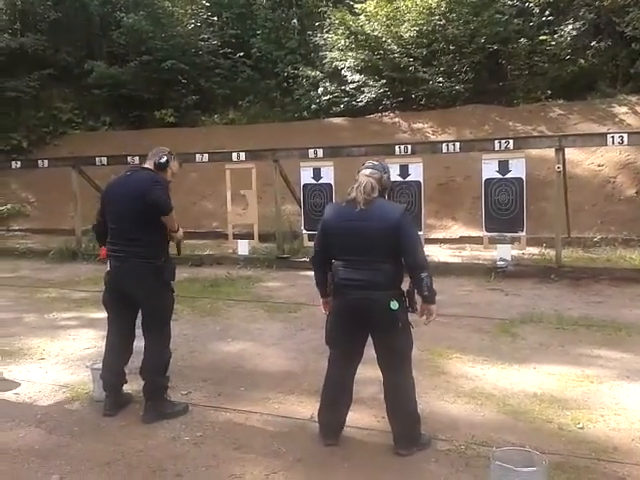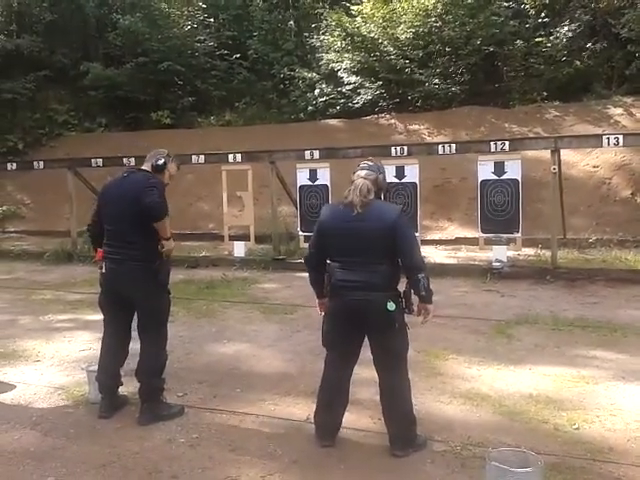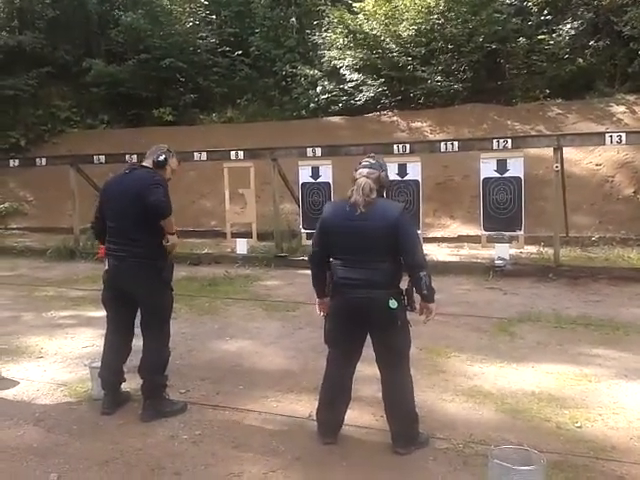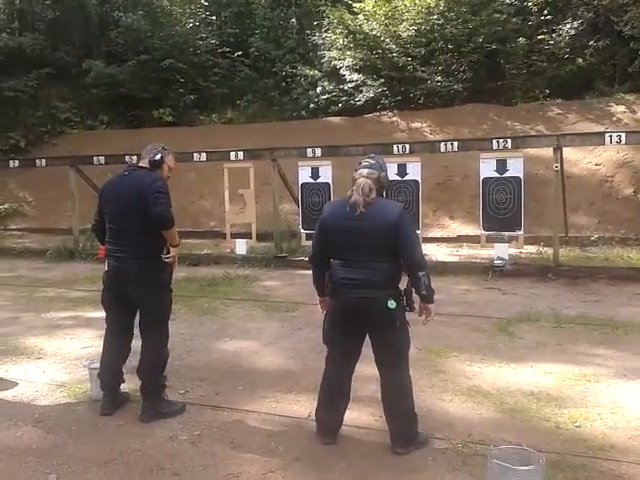
dt=0.2s
person 1, frame 1
left shoulder: (332, 213)
right shoulder: (396, 214)
left elbow: (319, 259)
right elbow: (416, 260)
left wrist: (325, 293)
right wrist: (427, 297)
left hip: (345, 301)
right hip: (385, 302)
left knee: (340, 366)
right knee: (397, 370)
left ankle: (329, 430)
right ankle: (407, 439)
person 1, frame 2
left shoulder: (329, 214)
right shoulder: (392, 215)
left elbow: (313, 260)
right elbow: (413, 261)
left wrist: (321, 294)
right wrist: (424, 296)
left hip: (342, 303)
right hip: (382, 304)
left knee: (336, 367)
right knee: (393, 372)
left ankle: (325, 432)
right ankle: (403, 440)
person 1, frame 3
left shoulder: (331, 212)
right shoulder: (394, 213)
left elbow: (317, 258)
right elbow: (414, 259)
left wrist: (322, 293)
right wrist: (426, 296)
left hip: (344, 301)
right hip: (384, 301)
left knee: (338, 365)
right knee: (395, 369)
left ankle: (327, 429)
right ankle: (405, 438)
person 1, frame 4
left shoulder: (331, 212)
right shoulder: (394, 213)
left elbow: (318, 258)
right elbow: (414, 259)
left wrist: (323, 293)
right wrist: (426, 296)
left hip: (343, 301)
right hip: (383, 301)
left knee: (337, 365)
right knee: (394, 369)
left ankle: (327, 429)
right ankle: (404, 437)
person 2, frame 1
left shoulder: (113, 186)
right shoulder: (152, 181)
left elbow: (100, 230)
right elbow: (162, 205)
right wrist: (174, 228)
left hip: (117, 270)
right hip: (150, 271)
left knee: (118, 332)
right knee: (157, 336)
left ankle: (112, 396)
right ankle: (155, 402)
person 2, frame 2
left shoulder: (110, 187)
right shoulder: (149, 183)
left elbow: (94, 230)
right elbow: (155, 208)
right wrist: (166, 238)
left hip: (112, 271)
right hip: (145, 273)
left knee: (114, 334)
right knee: (153, 338)
left ankle: (108, 399)
right ankle: (151, 404)
person 2, frame 3
left shoulder: (112, 184)
right shoulder: (152, 180)
left elbow: (98, 227)
right elbow: (159, 206)
right wrist: (171, 233)
left hip: (115, 268)
right hip: (148, 270)
left knee: (117, 331)
right knee: (156, 335)
left ankle: (111, 395)
right ankle: (154, 401)
person 2, frame 4
left shoulder: (110, 186)
right shoulder: (153, 183)
left elbow: (99, 229)
right elbow: (162, 216)
right wrist: (174, 244)
left hip: (115, 270)
right hip: (148, 271)
left knee: (116, 332)
right knee: (154, 337)
left ankle: (110, 396)
right ankle: (153, 402)
